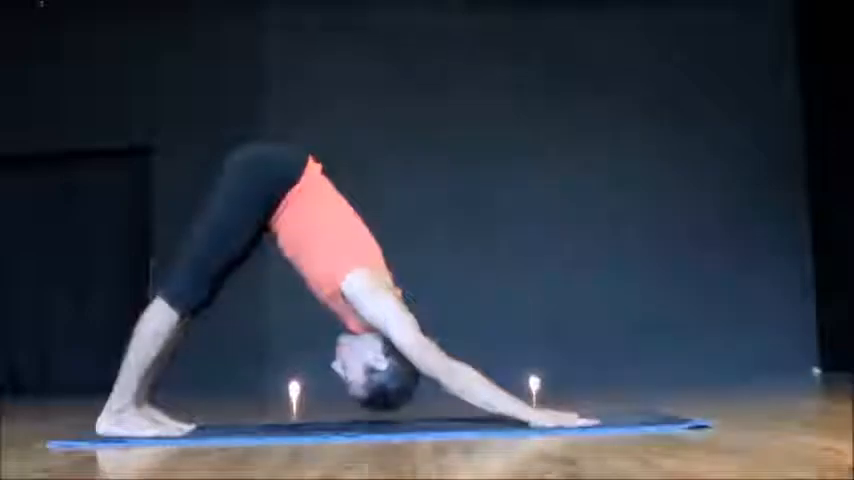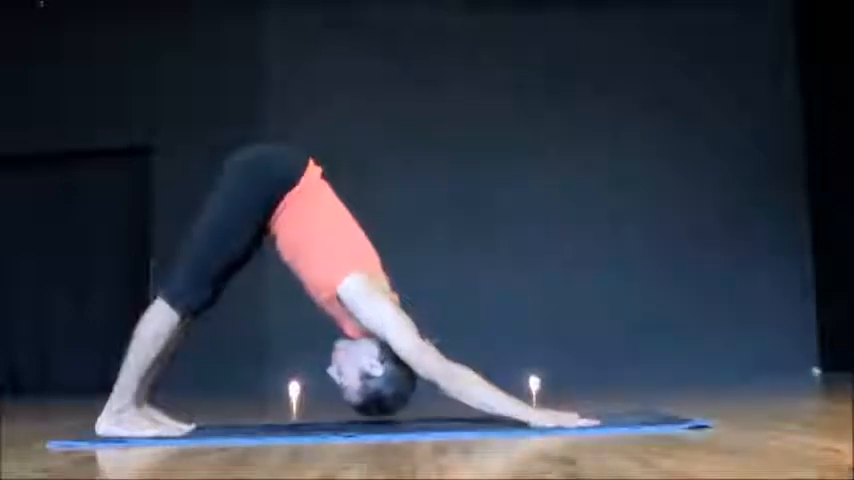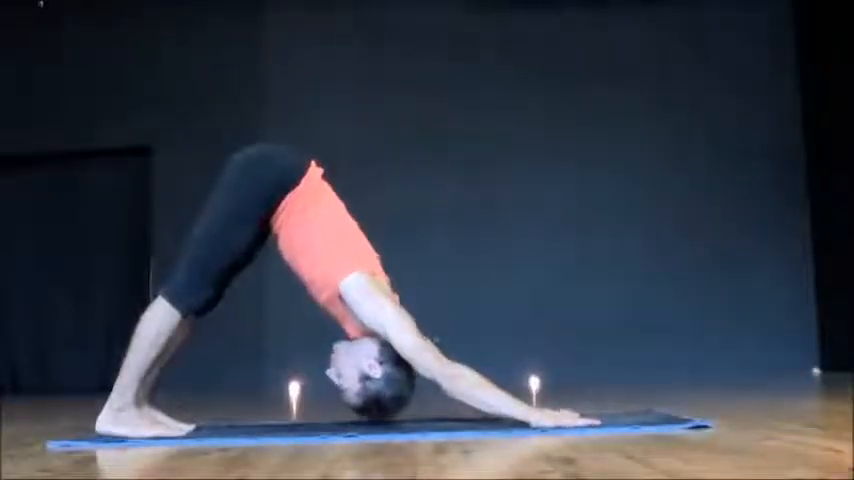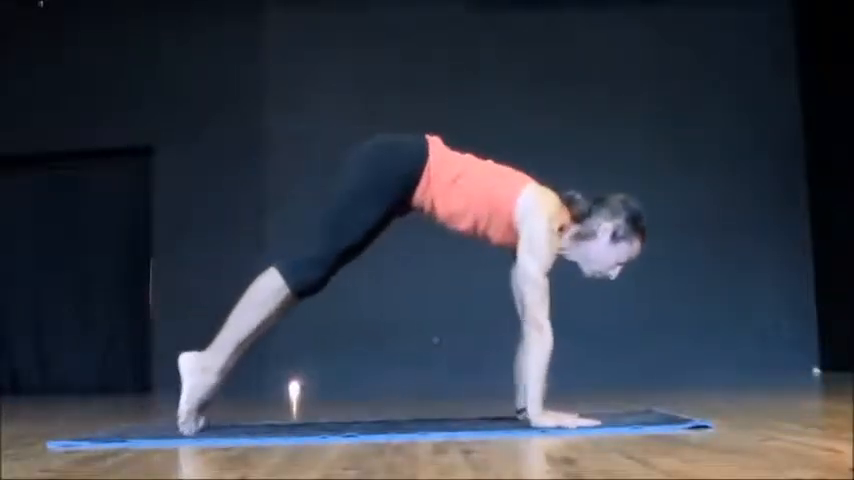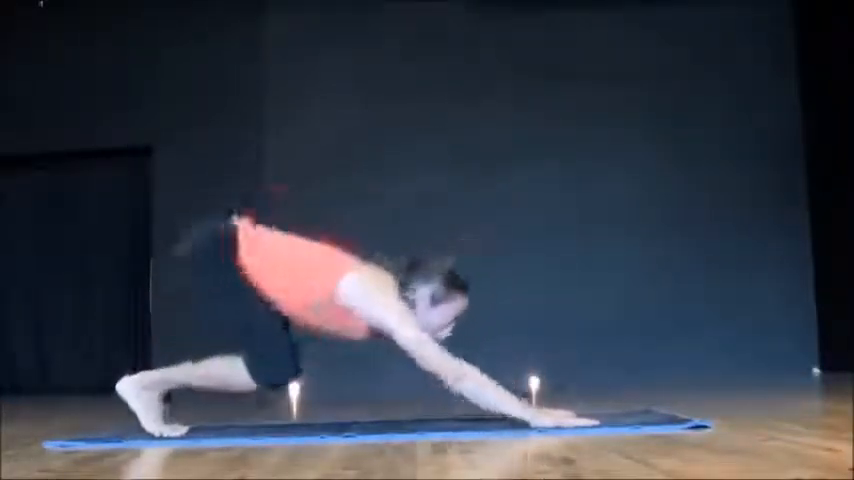
dt=1s
person 1, frame 1
left shoulder: (375, 308)
right shoulder: (374, 305)
left elbow: (446, 370)
right elbow: (446, 371)
left hip: (279, 187)
right hip: (269, 179)
left knee: (194, 294)
right knee: (185, 289)
left ankle: (135, 403)
right ankle: (118, 409)
person 1, frame 2
right shoulder: (369, 309)
left elbow: (444, 374)
right elbow: (445, 374)
left hip: (280, 189)
right hip: (271, 181)
left knee: (196, 296)
right knee: (187, 290)
left ankle: (136, 403)
right ankle: (118, 410)
person 1, frame 3
left shoulder: (374, 315)
right shoulder: (370, 306)
left elbow: (447, 373)
right elbow: (447, 374)
left hip: (280, 188)
right hip: (270, 180)
left knee: (198, 296)
right knee: (190, 289)
left ankle: (136, 403)
right ankle: (120, 408)
person 1, frame 4
left shoulder: (546, 227)
right shoulder: (543, 220)
left elbow: (532, 324)
right elbow: (536, 324)
left wrist: (525, 404)
right wrist: (536, 412)
left hip: (407, 173)
right hip: (400, 167)
left knee: (310, 272)
right knee: (307, 268)
left ankle: (211, 369)
right ankle: (210, 362)
person 1, frame 5
left shoulder: (387, 299)
right shoulder: (378, 301)
left elbow: (449, 370)
right elbow: (447, 370)
left wrist: (522, 408)
right wrist: (532, 414)
left hip: (239, 251)
right hip: (221, 253)
left knee: (275, 367)
right knee: (276, 371)
left ankle: (150, 383)
right ankle: (146, 385)
